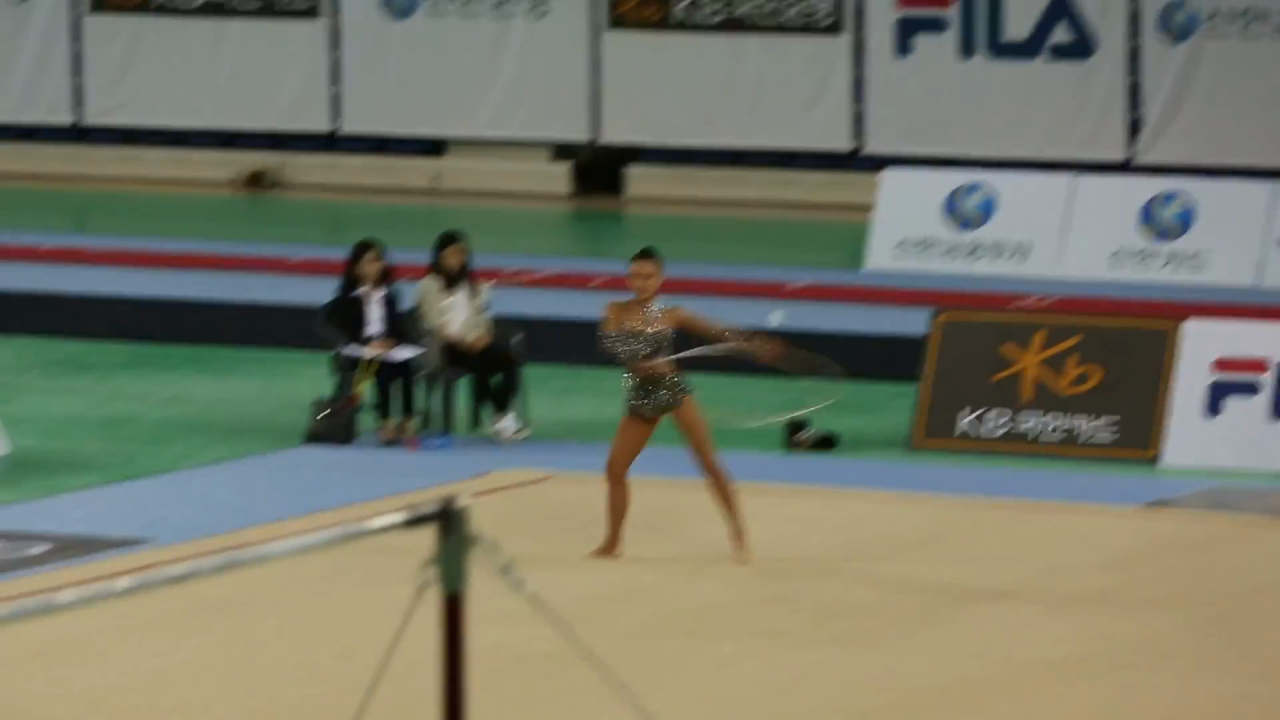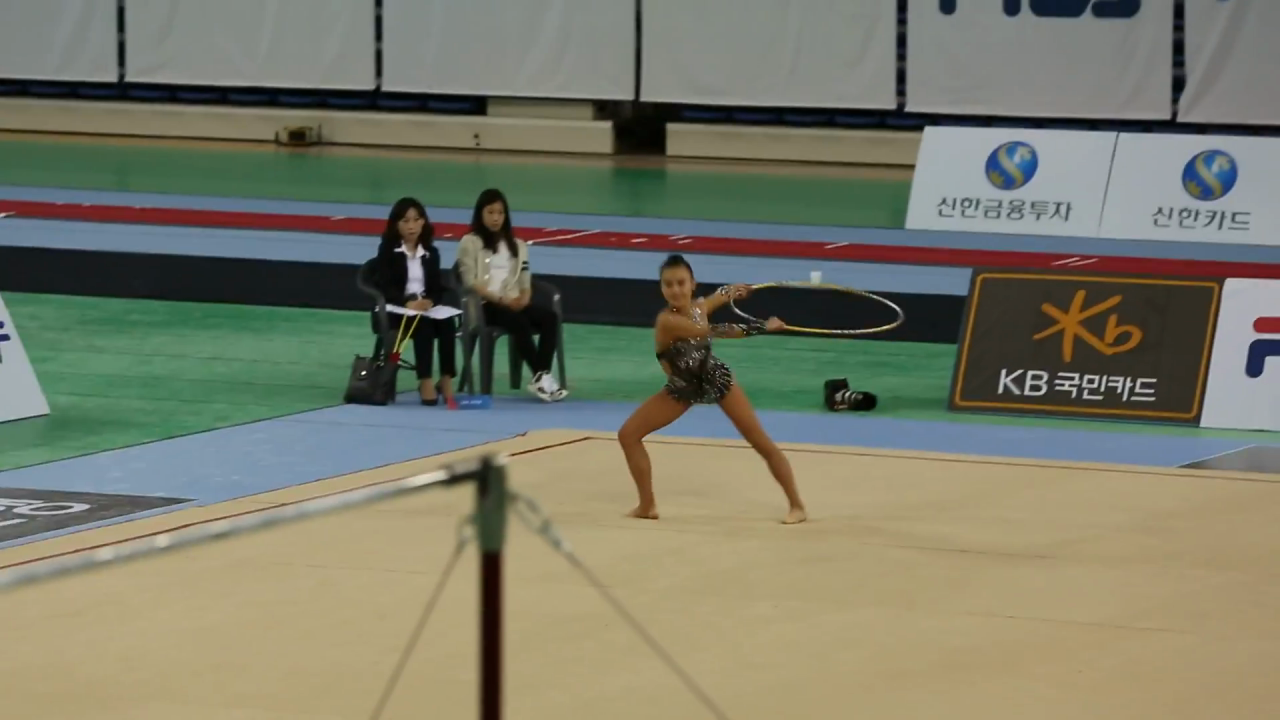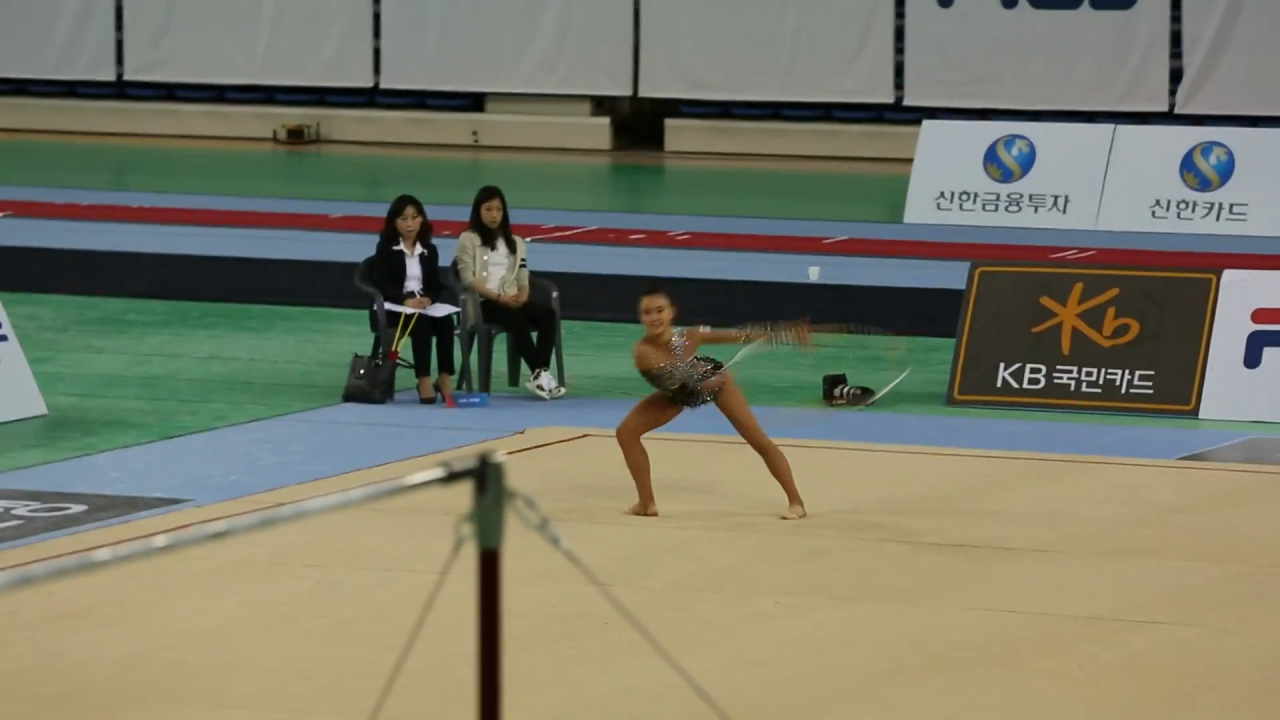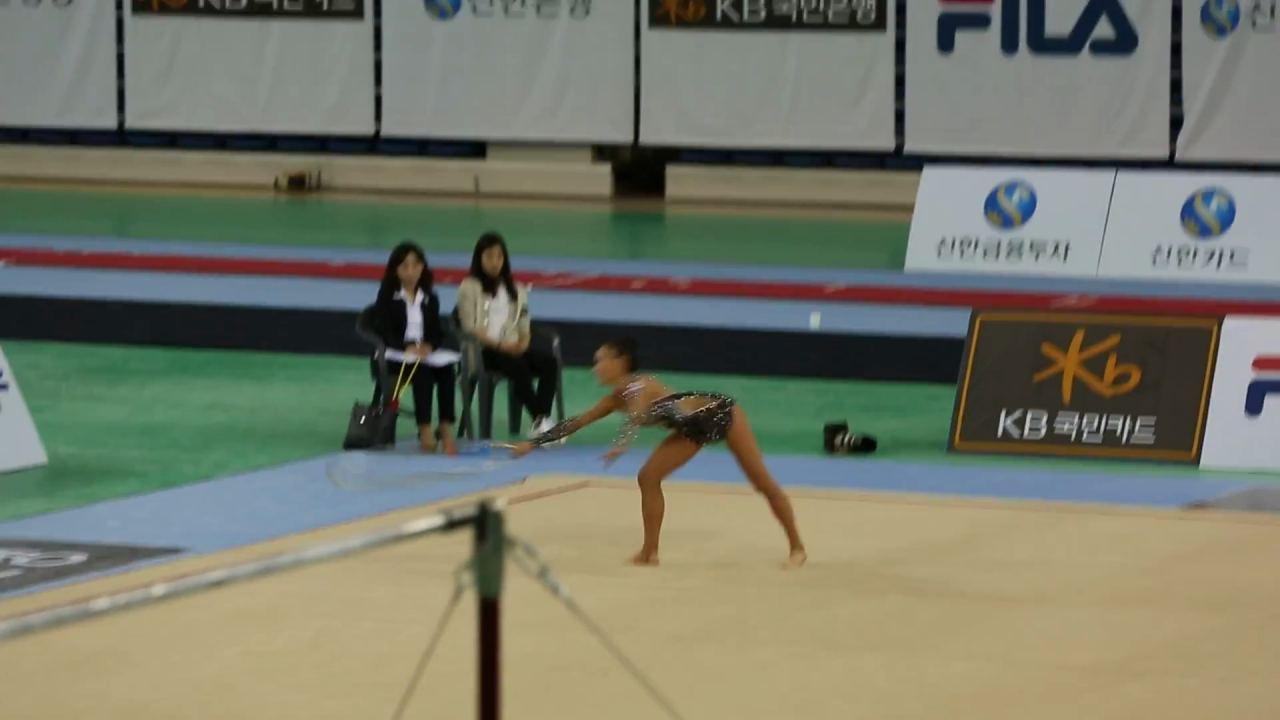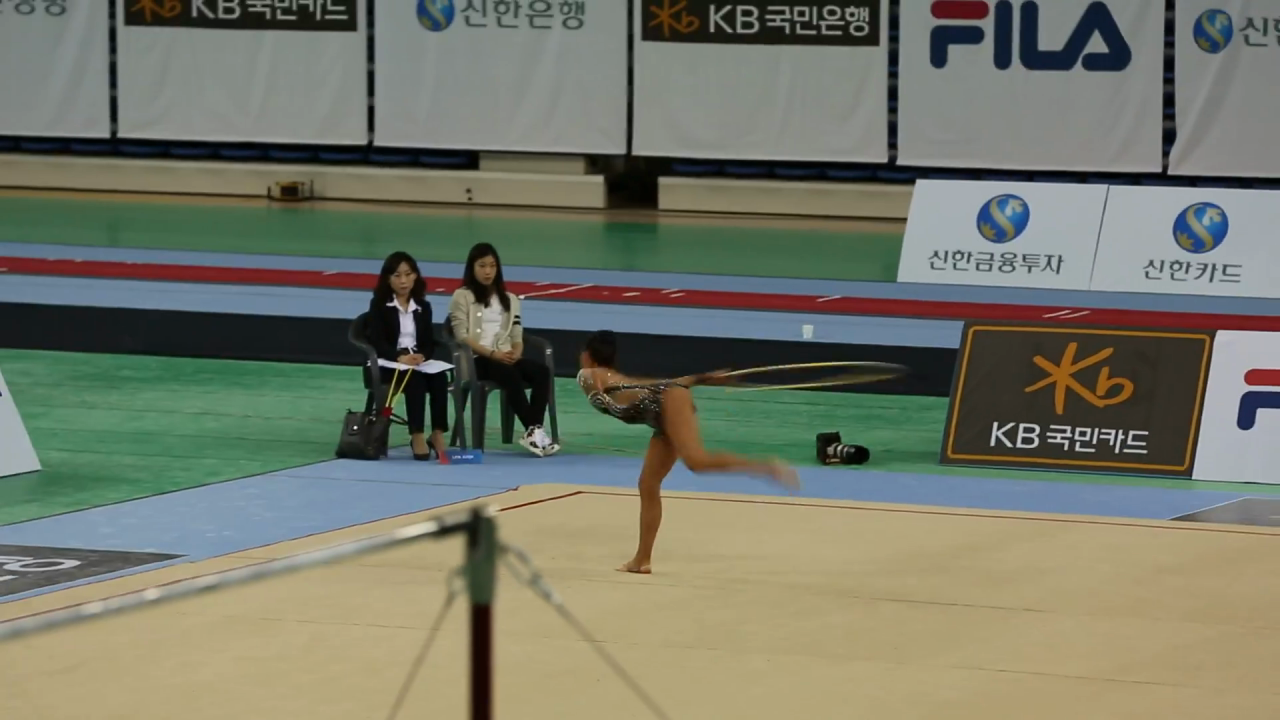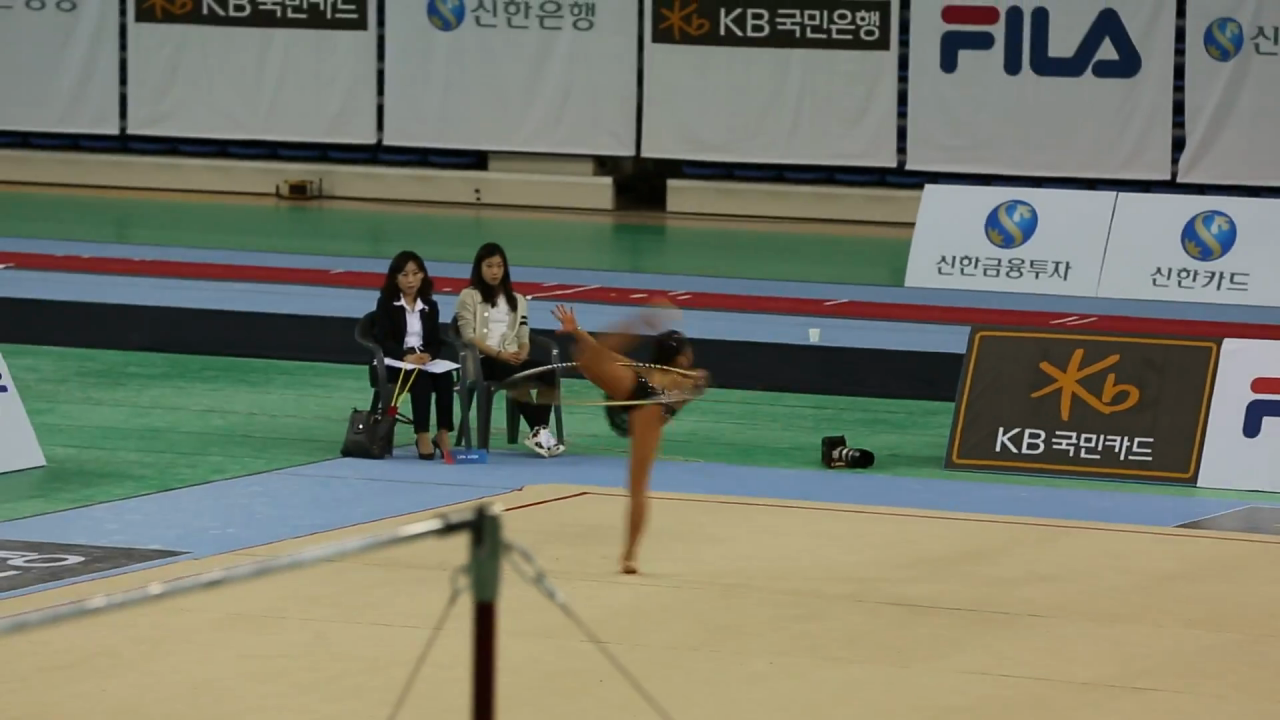
dt=0.2s
person 1, frame 1
left shoulder: (669, 313)
right shoulder: (615, 312)
left elbow: (711, 329)
right elbow: (611, 345)
left wrist: (739, 340)
right wrist: (641, 362)
left hip: (672, 391)
right hip: (641, 398)
left knee: (709, 463)
right knee: (615, 470)
left ankle: (738, 534)
right ankle: (612, 542)
person 1, frame 2
left shoulder: (699, 307)
right shoulder: (666, 322)
left elbow: (723, 294)
right elbow: (714, 331)
left wrist: (739, 287)
right wrist: (763, 326)
left hip: (717, 379)
right hip: (683, 388)
left knee: (761, 443)
right knee: (628, 435)
left ankle: (796, 504)
right ankle: (647, 504)
person 1, frame 3
left shoulder: (688, 336)
right shoulder: (643, 350)
left elbow: (737, 335)
right elbow: (675, 373)
left wrist: (788, 331)
right wrist: (701, 380)
left hip: (711, 379)
right hip: (673, 393)
left knee: (758, 439)
right knee: (626, 434)
left ankle: (795, 501)
right ankle: (647, 503)
person 1, frame 4
left shoulder: (640, 384)
right shoulder: (618, 395)
left elbow: (638, 417)
right elbow: (578, 422)
left wrist: (620, 446)
right wrist: (533, 442)
left hip: (720, 413)
right hip: (692, 428)
left knee: (762, 482)
right knee: (648, 478)
left ankle: (797, 547)
right ankle: (650, 550)
person 1, frame 5
left shoulder: (586, 375)
right shoulder: (615, 378)
right wrist: (703, 377)
left hip: (668, 399)
left knee: (697, 461)
right knee: (647, 486)
left ankle: (768, 468)
right ankle: (642, 559)
person 1, frame 6
left shoulder: (644, 371)
right shoulder: (686, 381)
left wrist: (577, 331)
left hip: (631, 391)
right hip: (642, 407)
right knee: (639, 486)
right ankle: (629, 556)
person 2, frame 1
left shoulder: (475, 287)
right shoulder: (429, 285)
left elbow: (484, 321)
right elbow: (431, 324)
left wrist: (483, 338)
right wrist: (460, 341)
left hip: (475, 345)
right hip: (445, 346)
left knee: (508, 357)
right knee: (480, 362)
left ankle: (504, 415)
right ankle: (501, 417)
person 2, frame 2
left shoulder: (517, 245)
right shoulder: (470, 242)
left elbow: (525, 282)
right elbow: (470, 282)
left wrist: (524, 298)
right wrist: (500, 299)
left hip: (515, 303)
right hip: (485, 304)
left knee: (549, 316)
right knee: (519, 321)
left ankle: (543, 375)
right ankle: (540, 376)
person 2, frame 3
left shoulder: (516, 243)
right shoulder: (468, 240)
left elbow: (523, 279)
right elbow: (468, 279)
left wrist: (523, 295)
right wrist: (499, 297)
left hip: (513, 301)
right hip: (483, 302)
left knee: (547, 314)
right knee: (517, 319)
left ankle: (542, 372)
right ankle: (538, 374)
person 2, frame 4
left shoulder: (517, 290)
right shoulder: (469, 287)
left elbow: (524, 326)
right elbow: (469, 327)
left wrist: (523, 343)
right wrist: (499, 344)
left hip: (513, 348)
right hip: (483, 349)
left knee: (548, 361)
right knee: (518, 366)
left ankle: (542, 419)
right ankle: (539, 420)
person 2, frame 5
left shoulder: (509, 300)
right shoulder: (462, 296)
left elbow: (517, 336)
right elbow: (462, 336)
left wrist: (516, 352)
right wrist: (492, 353)
left hip: (506, 358)
right hip: (476, 359)
left knee: (542, 370)
right knee: (511, 375)
left ankle: (535, 429)
right ankle: (532, 431)
person 2, frame 6
left shoulder: (517, 300)
right shoulder: (469, 296)
left elbow: (523, 336)
right elbow: (468, 336)
left wrist: (522, 352)
right wrist: (499, 353)
left hip: (512, 358)
right hip: (482, 359)
left knee: (547, 372)
right knee: (517, 376)
left ankle: (541, 430)
right ankle: (538, 431)
person 3, frame 1
left shoulder: (390, 294)
right shoulder: (347, 293)
left elbow: (398, 327)
right elbow: (343, 327)
left wrist: (389, 342)
right wrist: (367, 344)
left hip: (385, 347)
left knee: (405, 365)
right knee: (383, 366)
left ankle: (406, 420)
right ankle: (385, 422)
person 3, frame 2
left shoulder: (431, 252)
right shoulder: (387, 250)
left elbow: (438, 287)
right elbow: (385, 286)
left wrist: (430, 301)
right wrist: (408, 303)
left hip: (426, 307)
right hip: (396, 309)
left knee: (447, 324)
right knee: (424, 326)
left ankle: (446, 380)
right ankle: (425, 381)
person 3, frame 3
left shoulder: (430, 250)
right shoulder: (385, 248)
left elbow: (436, 285)
right elbow: (383, 285)
left wrist: (428, 299)
right wrist: (406, 301)
left hip: (424, 306)
right hip: (394, 307)
left knee: (446, 321)
right knee: (421, 323)
left ankle: (445, 378)
right ankle: (423, 379)
person 3, frame 4
left shoulder: (430, 297)
right shoulder: (386, 295)
left elbow: (437, 332)
right elbow: (384, 332)
left wrist: (428, 346)
right wrist: (407, 348)
left hip: (425, 352)
right hip: (395, 354)
left knee: (447, 369)
right knee: (422, 370)
left ankle: (446, 425)
right ankle: (425, 427)
person 3, frame 5
left shoulder: (423, 307)
right shoulder: (379, 304)
left elbow: (429, 342)
right elbow: (376, 341)
left wrist: (422, 355)
right wrist: (399, 357)
left hip: (418, 361)
right hip: (388, 363)
left knee: (439, 378)
right knee: (415, 380)
left ankle: (438, 434)
right ankle: (417, 436)
person 3, frame 6
left shoulder: (430, 306)
right shoulder: (386, 303)
left elbow: (436, 341)
right elbow: (383, 340)
left wrist: (428, 355)
right wrist: (406, 356)
left hip: (424, 360)
right hip: (394, 362)
left knee: (445, 377)
right knee: (421, 379)
left ankle: (443, 434)
right ankle: (423, 435)
